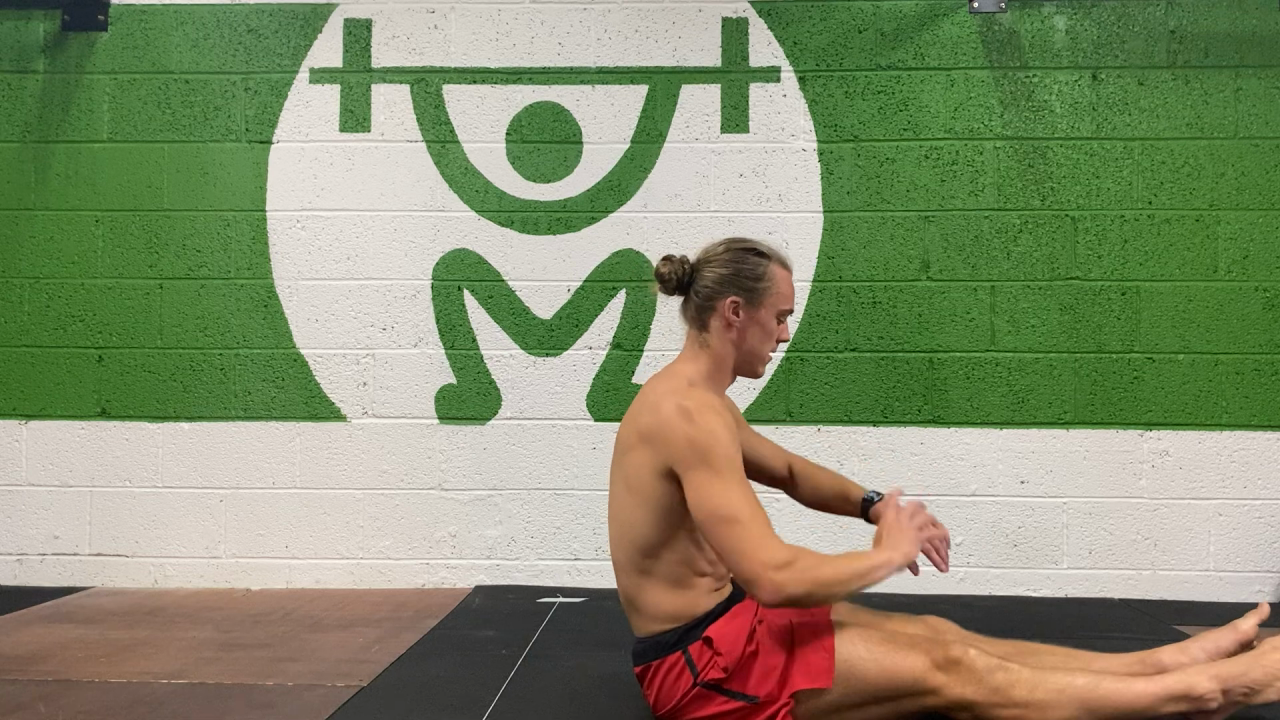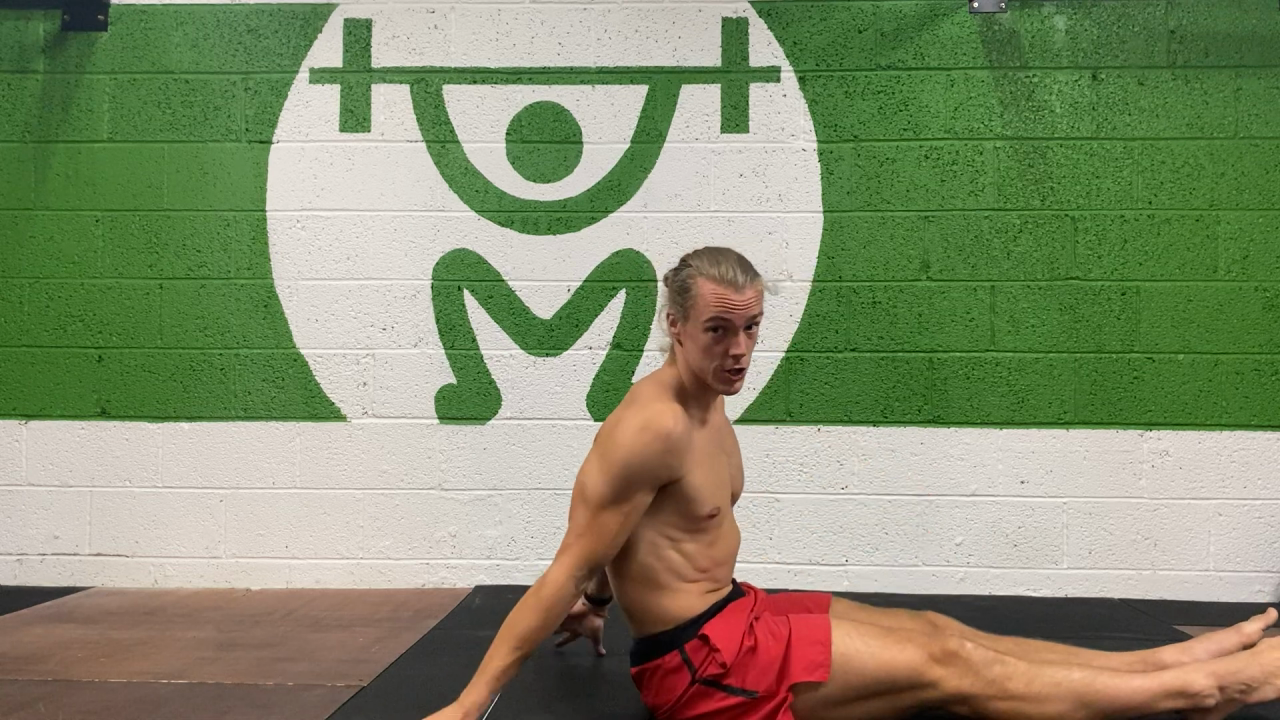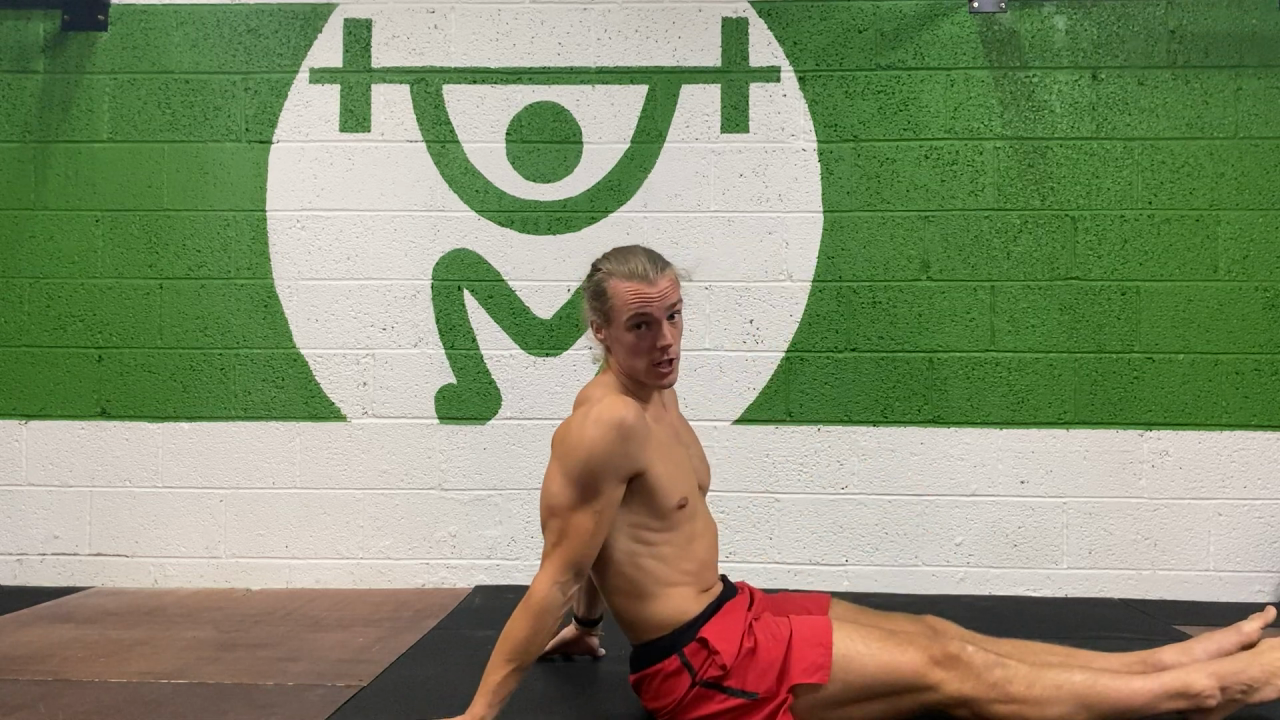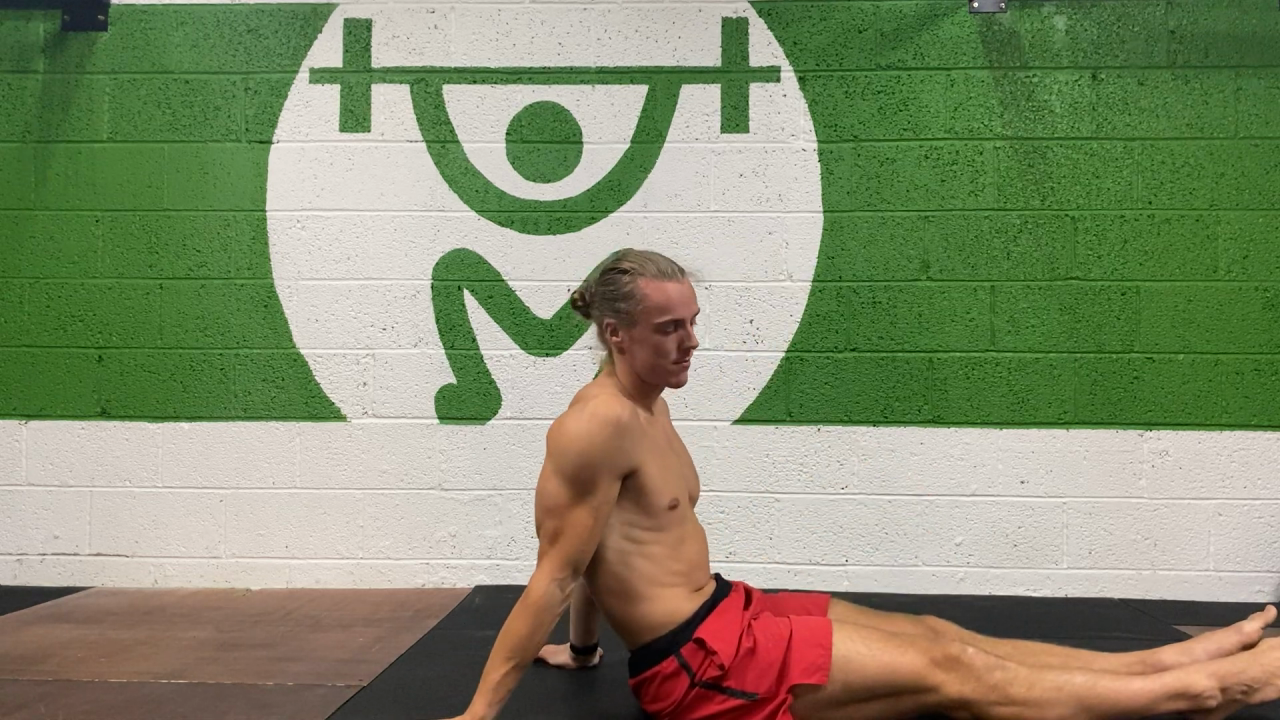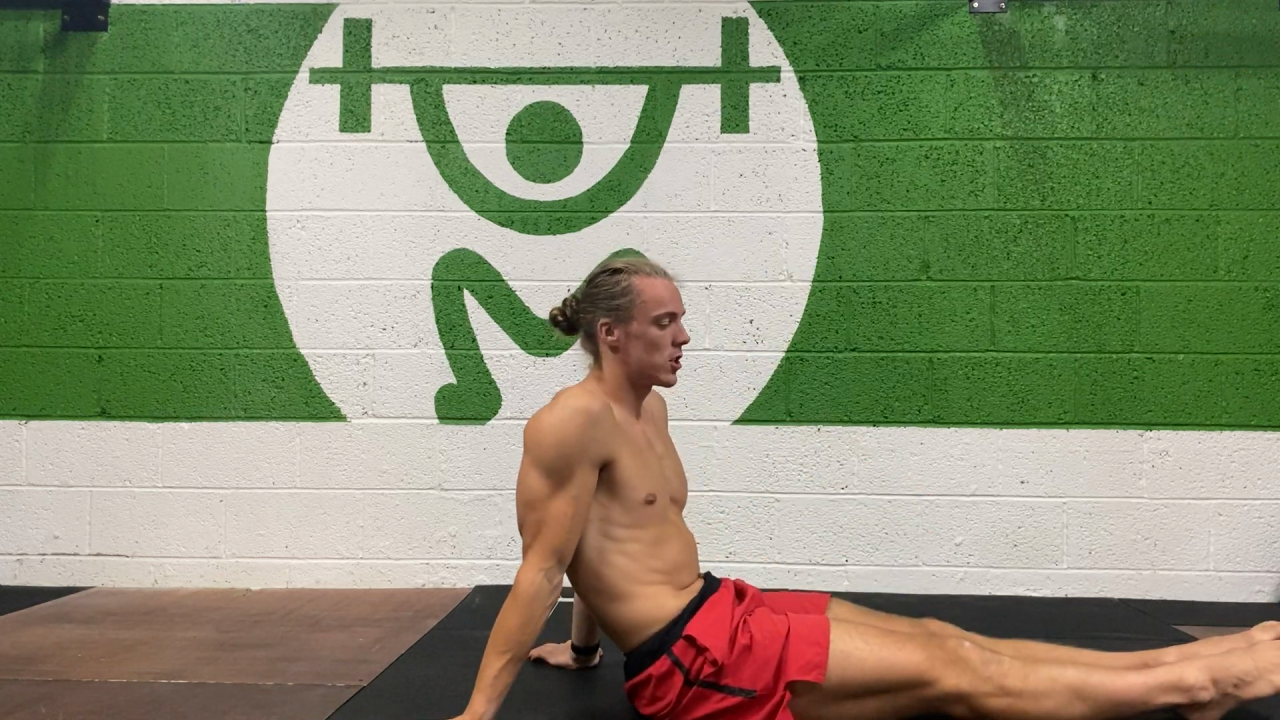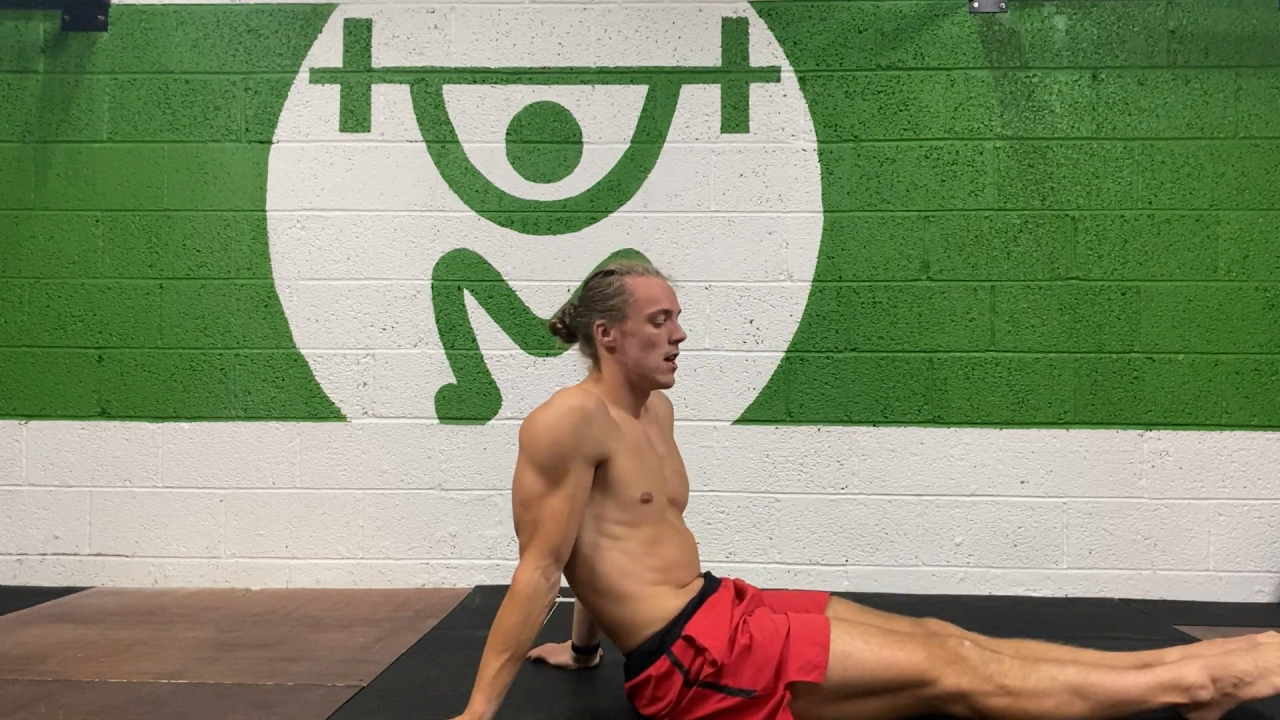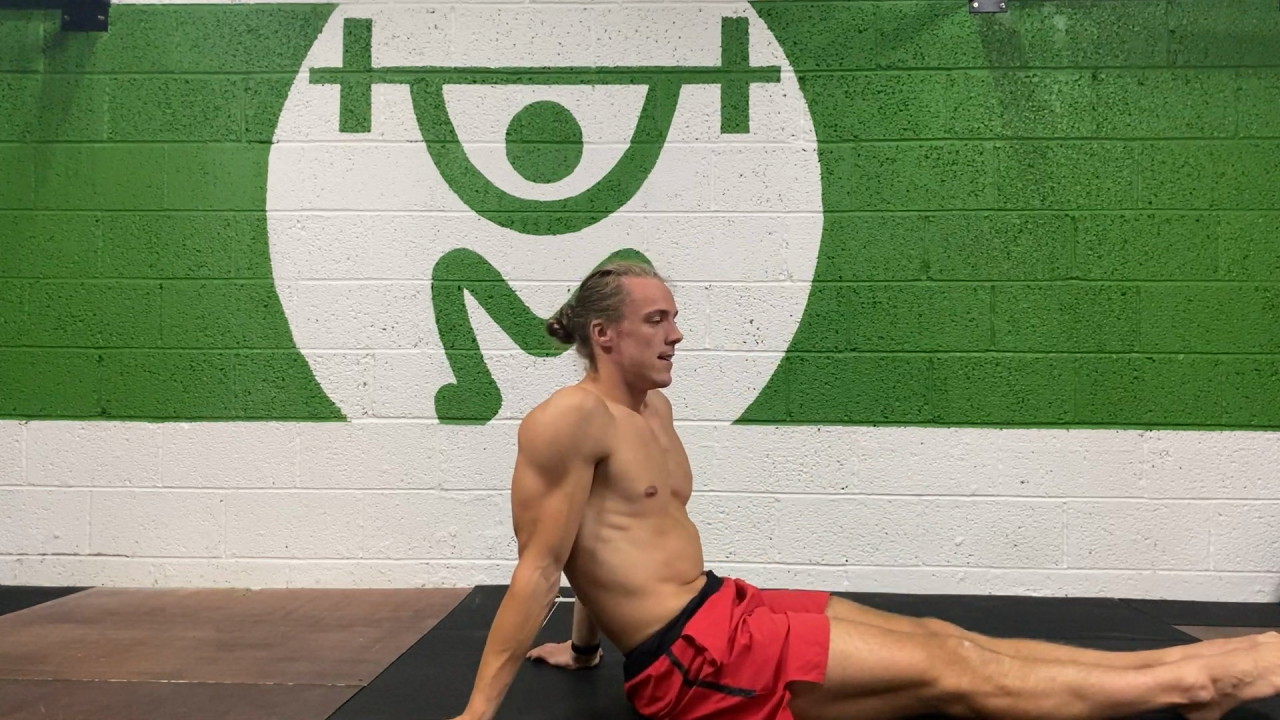
dt=0.7s
person 1, frame 1
left shoulder: (691, 397)
right shoulder: (693, 413)
left elbow: (787, 469)
right elbow: (774, 575)
left wrist: (874, 504)
right wrist: (884, 546)
left hip: (719, 627)
right hip: (699, 661)
left knee: (943, 639)
left ankle: (1168, 663)
person 1, frame 2
left shoulder: (704, 398)
right shoulder: (651, 427)
right elbow: (567, 572)
left wrist: (599, 600)
left hip: (731, 618)
left knee: (935, 632)
person 1, frame 3
left shoulder: (654, 394)
right shoulder: (606, 423)
right elbow: (556, 578)
left wrist: (587, 627)
left hip: (731, 616)
left knee: (937, 636)
person 1, frame 4
left shoulder: (647, 400)
right shoulder: (597, 425)
left elbow: (600, 550)
right elbow: (554, 576)
left wrist: (584, 647)
left hip: (727, 616)
left knee: (936, 637)
person 1, frame 5
left shoulder: (647, 408)
right shoulder: (572, 421)
right elbow: (541, 570)
left wrist: (583, 647)
left hip: (723, 612)
left knee: (936, 637)
person 1, frame 6
left shoulder: (653, 409)
right shoulder: (569, 420)
right elbow: (538, 570)
left wrist: (584, 645)
left hip: (723, 611)
left knee: (936, 637)
person 1, frame 7
left shoulder: (653, 409)
right shoulder: (569, 419)
right elbow: (538, 568)
left wrist: (584, 645)
left hip: (725, 610)
left knee: (937, 637)
